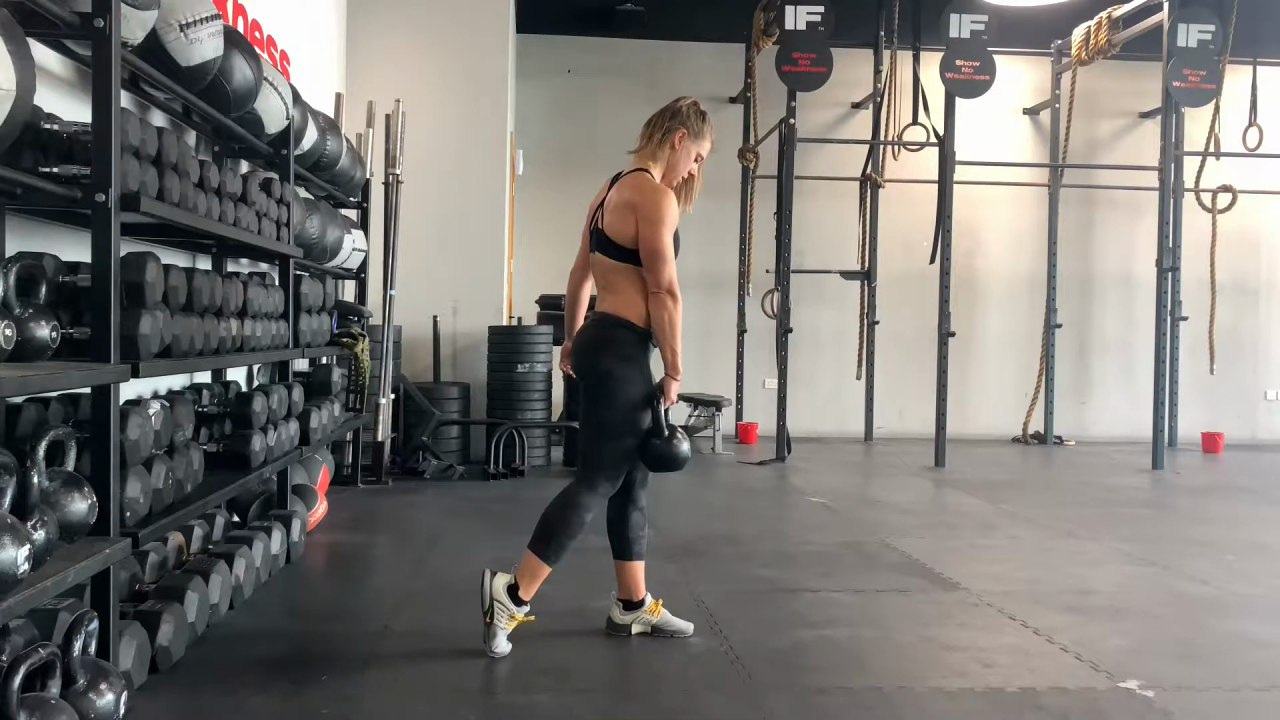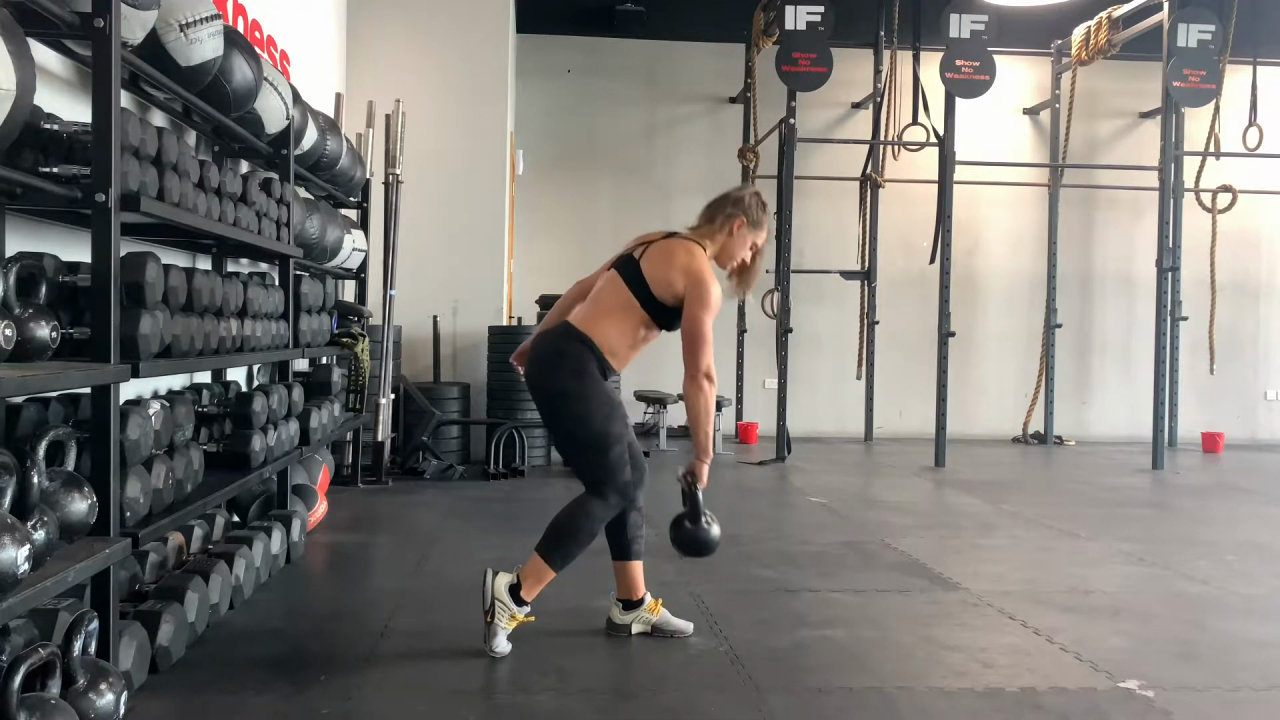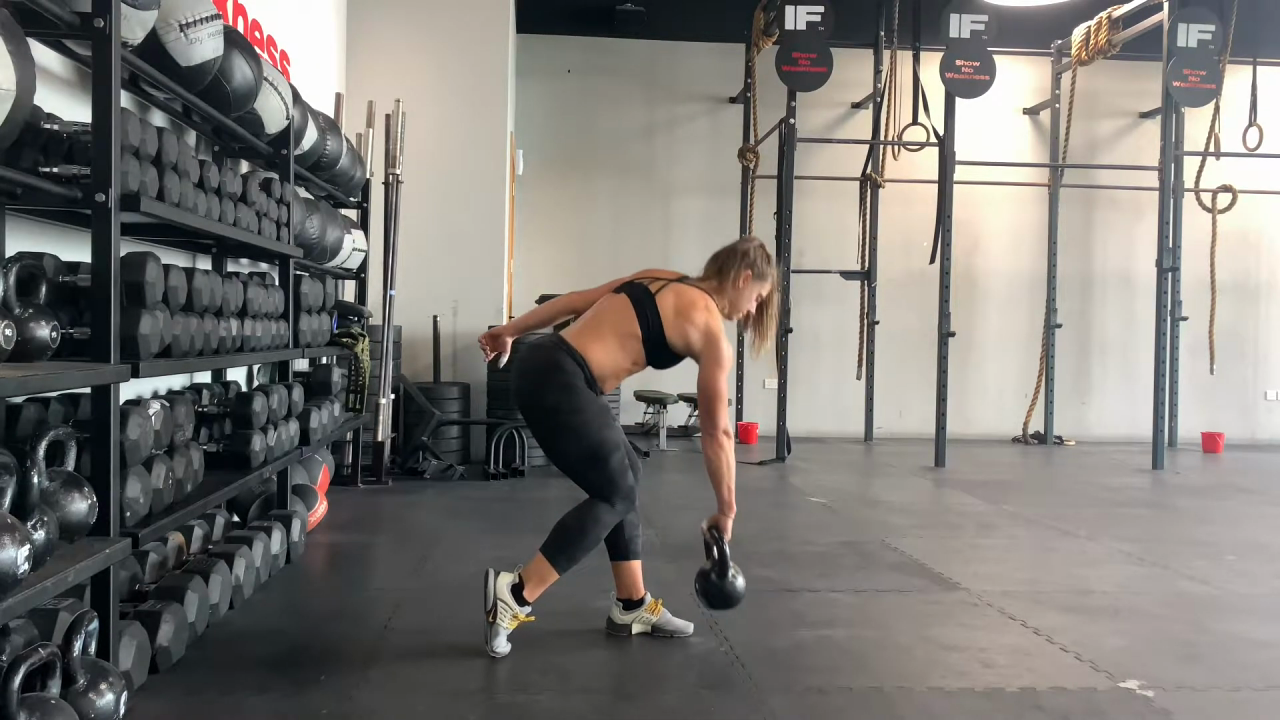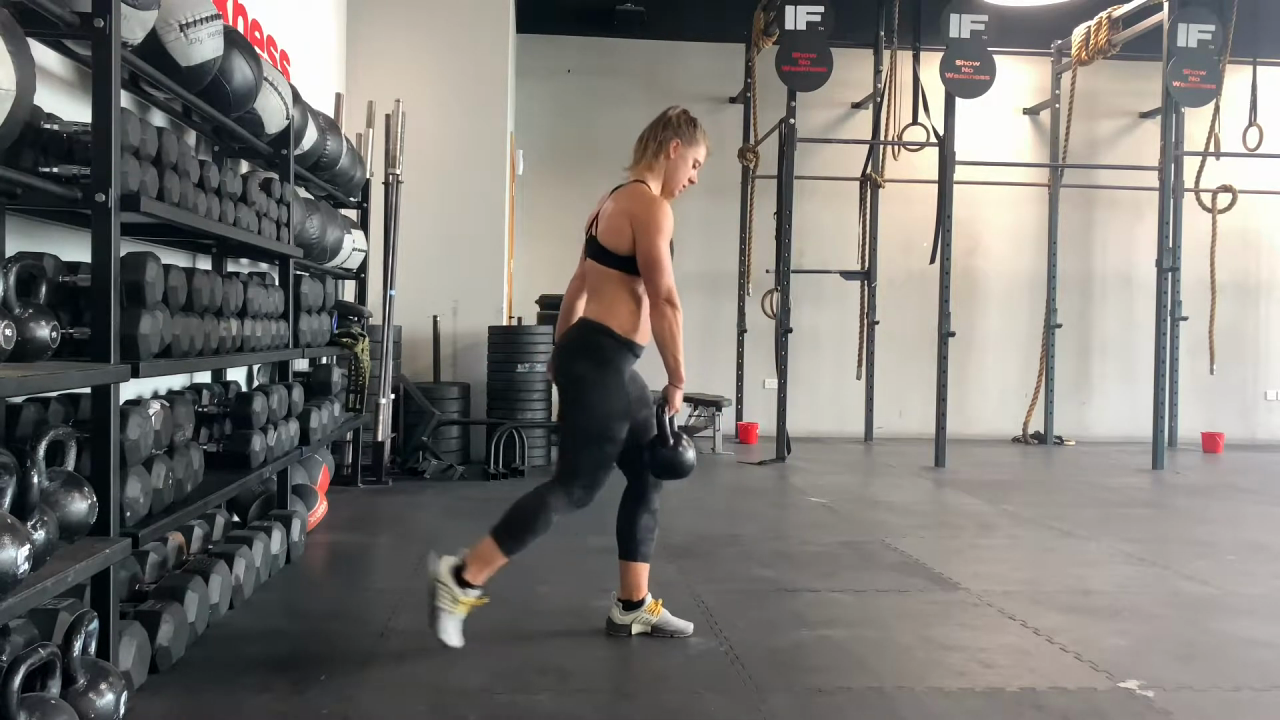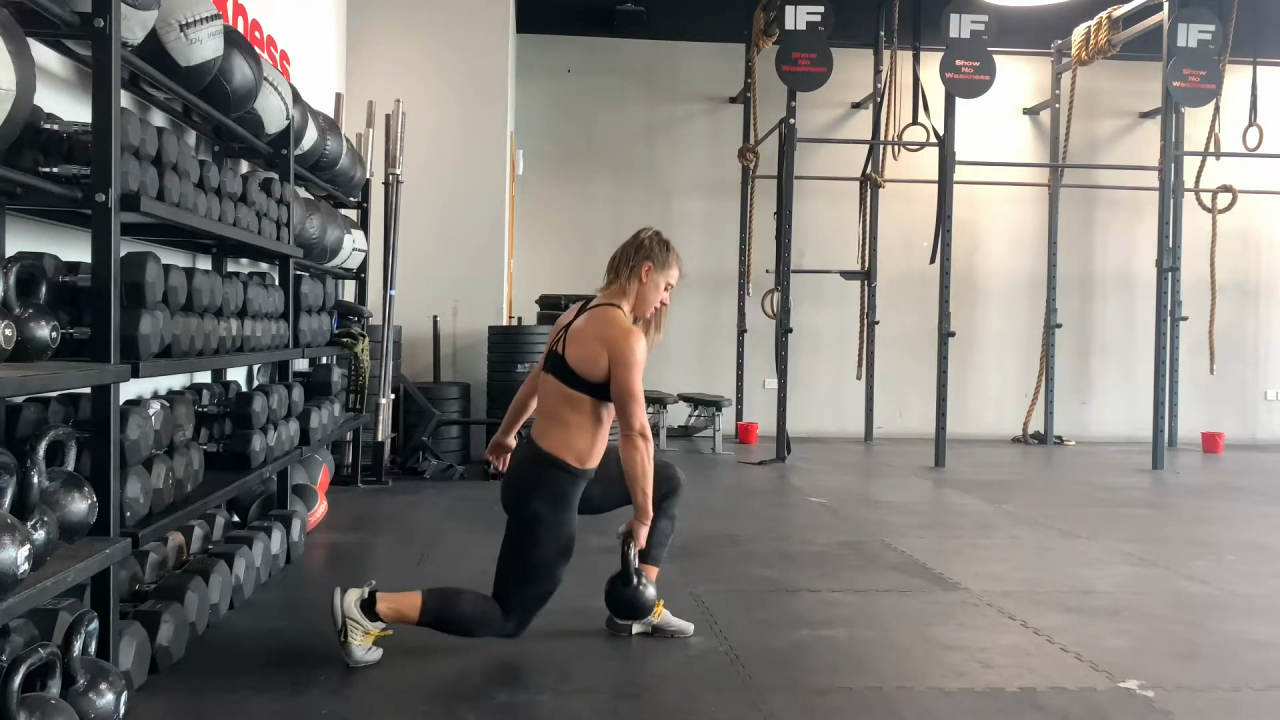
dt=1s
person 1, frame 1
left shoulder: (613, 188)
right shoulder: (655, 196)
left elbow: (581, 272)
right elbow: (663, 292)
left wrist: (572, 340)
right wrist: (674, 370)
left hip: (600, 342)
right hip: (621, 352)
left knee: (631, 480)
right knee: (598, 480)
left ankle: (632, 605)
right ankle: (511, 593)
person 1, frame 2
left shoulder: (659, 243)
right shoulder: (701, 276)
left elbow: (584, 287)
right elbow: (699, 376)
left wrist: (537, 340)
right wrist: (702, 458)
left hip: (555, 357)
right hip: (571, 369)
left knee: (630, 474)
right knee: (610, 489)
left ankle: (632, 605)
right ankle: (512, 594)
person 1, frame 3
left shoulder: (661, 281)
right shoulder: (710, 330)
left elbow: (576, 301)
right elbow: (716, 433)
left wrist: (510, 331)
right wrist: (726, 510)
left hip: (543, 364)
right hip: (556, 381)
left knee: (623, 478)
right knee: (613, 495)
left ankle: (631, 606)
right ankle: (514, 594)
person 1, frame 4
left shoulder: (617, 199)
right shoulder: (651, 206)
left elbow: (579, 286)
right elbow: (664, 301)
left wrist: (564, 349)
right wrist: (677, 380)
left hip: (599, 357)
right hip: (600, 360)
left knee: (648, 477)
right knee: (575, 485)
left ankle: (633, 606)
right ankle: (461, 579)
person 1, frame 5
left shoulder: (578, 314)
right shoulder: (624, 336)
left elbow: (535, 383)
right elbow: (635, 434)
left wrist: (505, 436)
right wrist: (643, 516)
left hip: (555, 470)
right hip: (550, 487)
left knee: (667, 483)
right knee: (508, 616)
right ankle: (368, 608)
